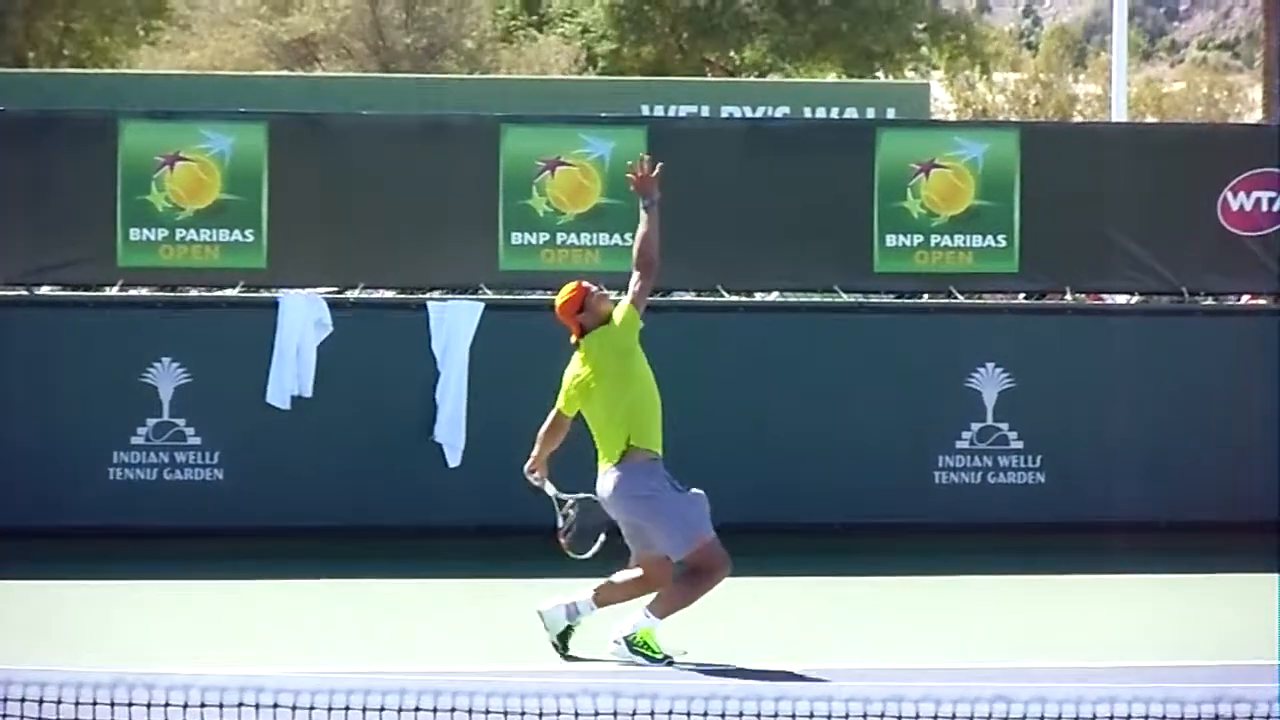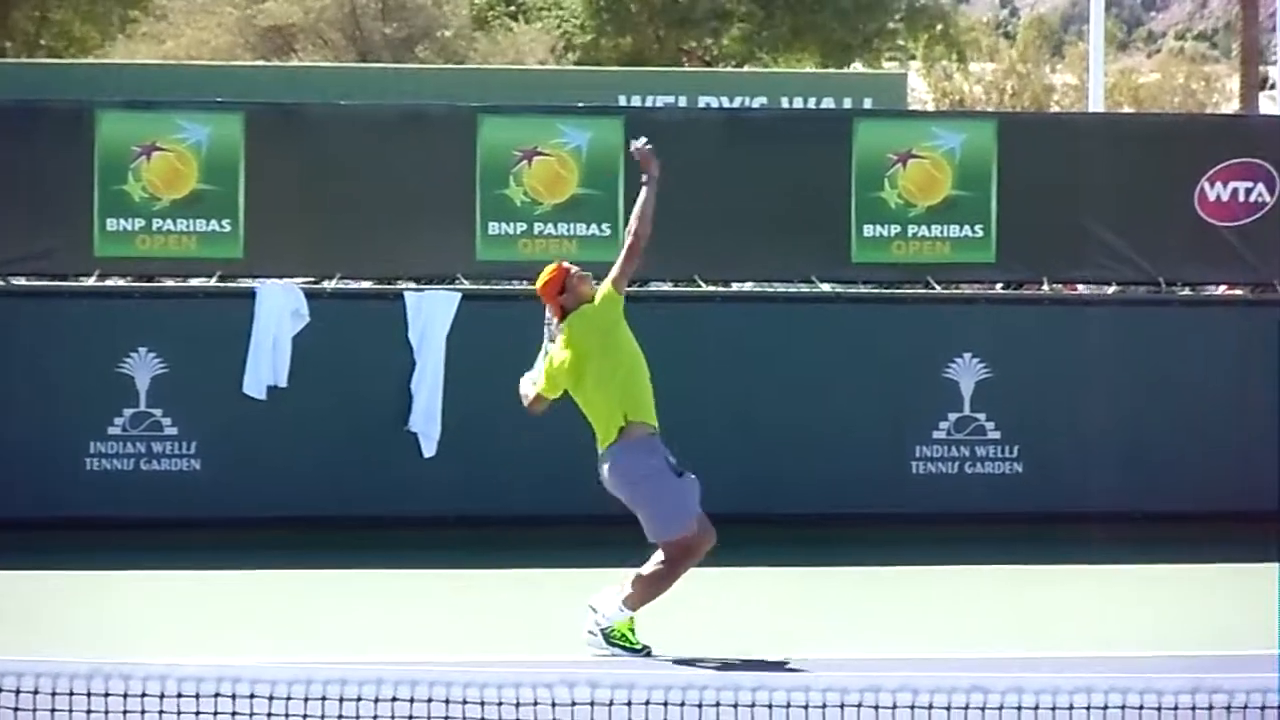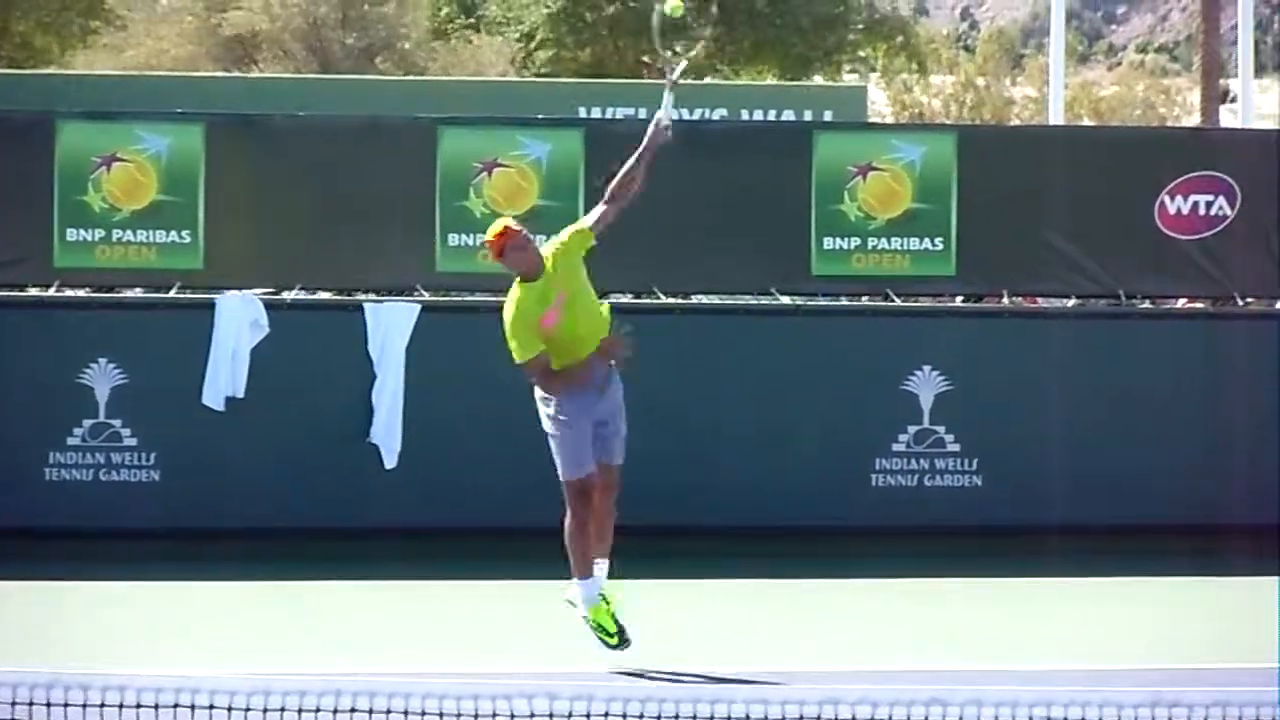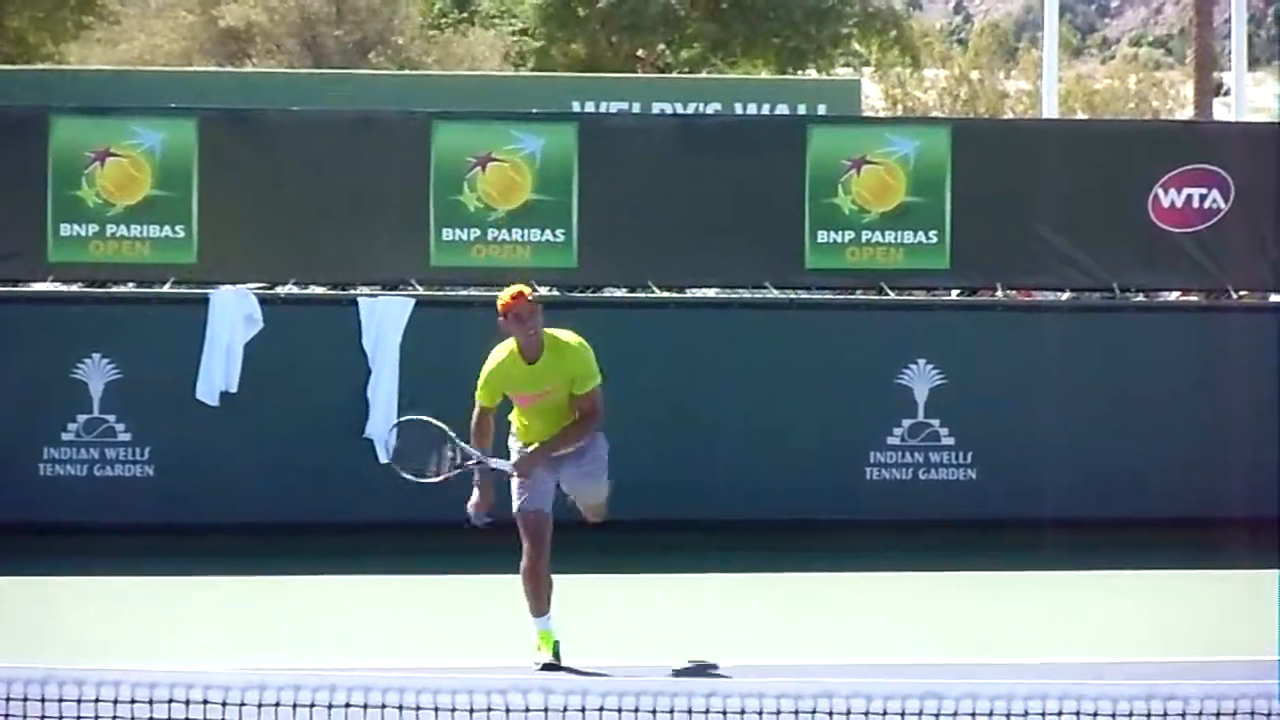
dt=0.3s
person 1, frame 1
left shoulder: (576, 371)
right shoulder: (616, 334)
left elbow: (556, 424)
right elbow: (647, 269)
left wrist: (538, 461)
right wrist: (649, 202)
left hip: (620, 481)
right hip: (638, 476)
left knee: (656, 573)
right knee: (712, 564)
left ankle: (563, 609)
right ankle: (632, 633)
person 1, frame 2
left shoulder: (559, 355)
right shoulder: (598, 313)
left elbow: (532, 399)
right elbow: (634, 247)
left wrist: (528, 380)
right wrist: (650, 180)
left hip: (630, 457)
right hip: (636, 454)
left knee: (700, 537)
right knee: (683, 550)
left ankle: (615, 604)
right ankle: (610, 621)
person 1, frame 3
left shoulder: (562, 251)
right shoulder: (518, 314)
left elbow: (611, 204)
right elbow: (545, 381)
left wrist: (648, 146)
right wrist: (596, 363)
left hip: (605, 386)
right hip: (566, 400)
left knee: (605, 493)
right knee: (581, 495)
left ankle: (598, 586)
right ankle: (590, 599)
person 1, frame 4
left shoulder: (574, 350)
right shoulder: (497, 367)
left elbow: (593, 417)
right elbow: (482, 421)
left wrist: (545, 452)
right wrist: (482, 482)
left hip: (579, 444)
right hip: (529, 450)
left knee: (595, 513)
right knee: (535, 542)
left ankle: (572, 490)
right ankle: (545, 637)
